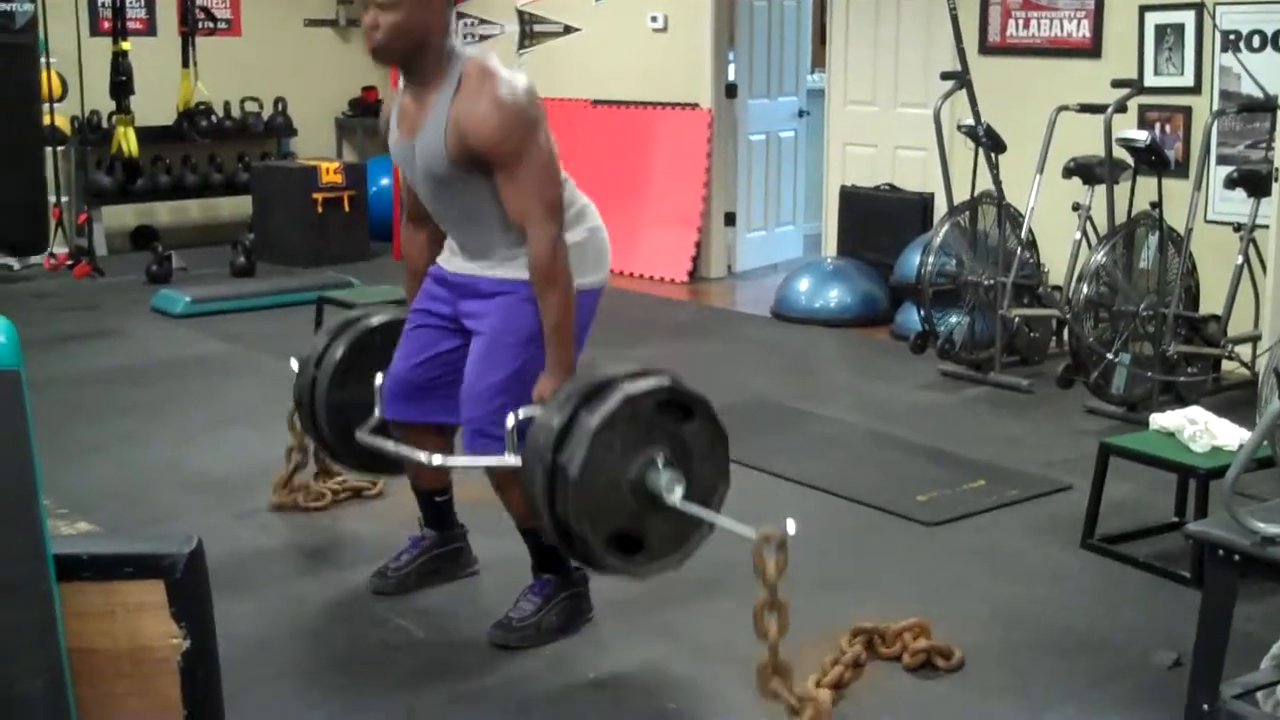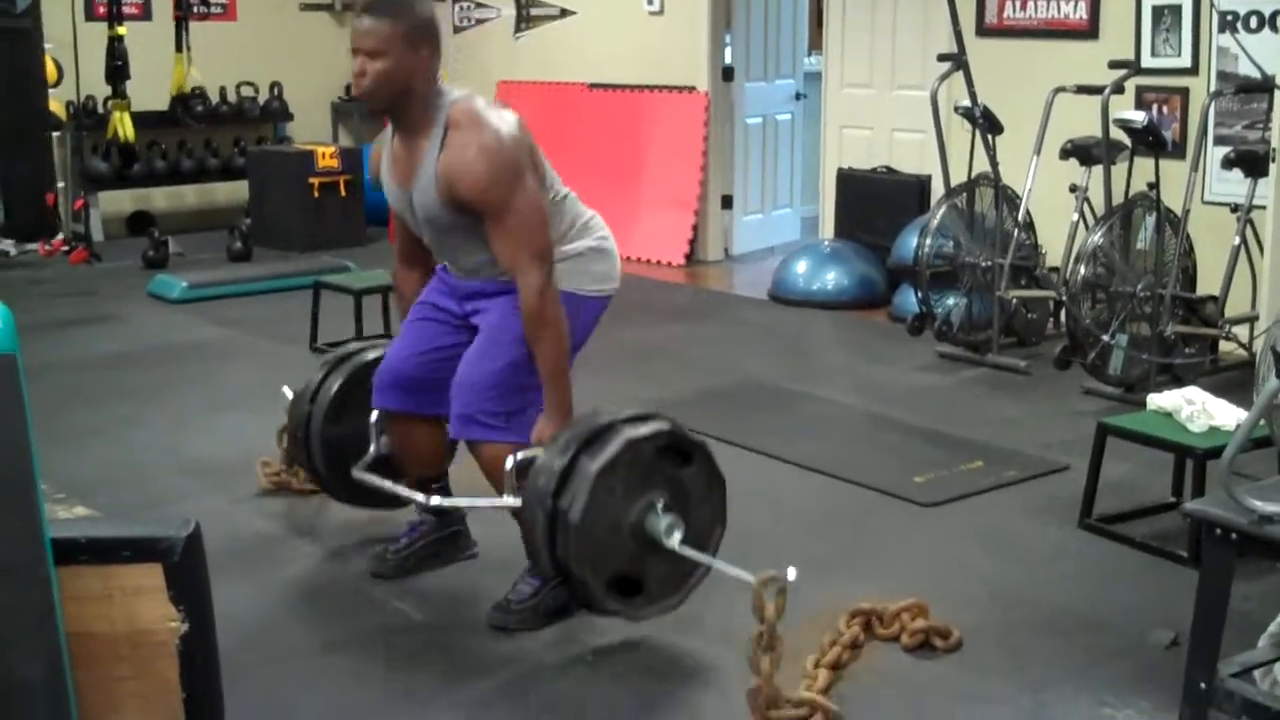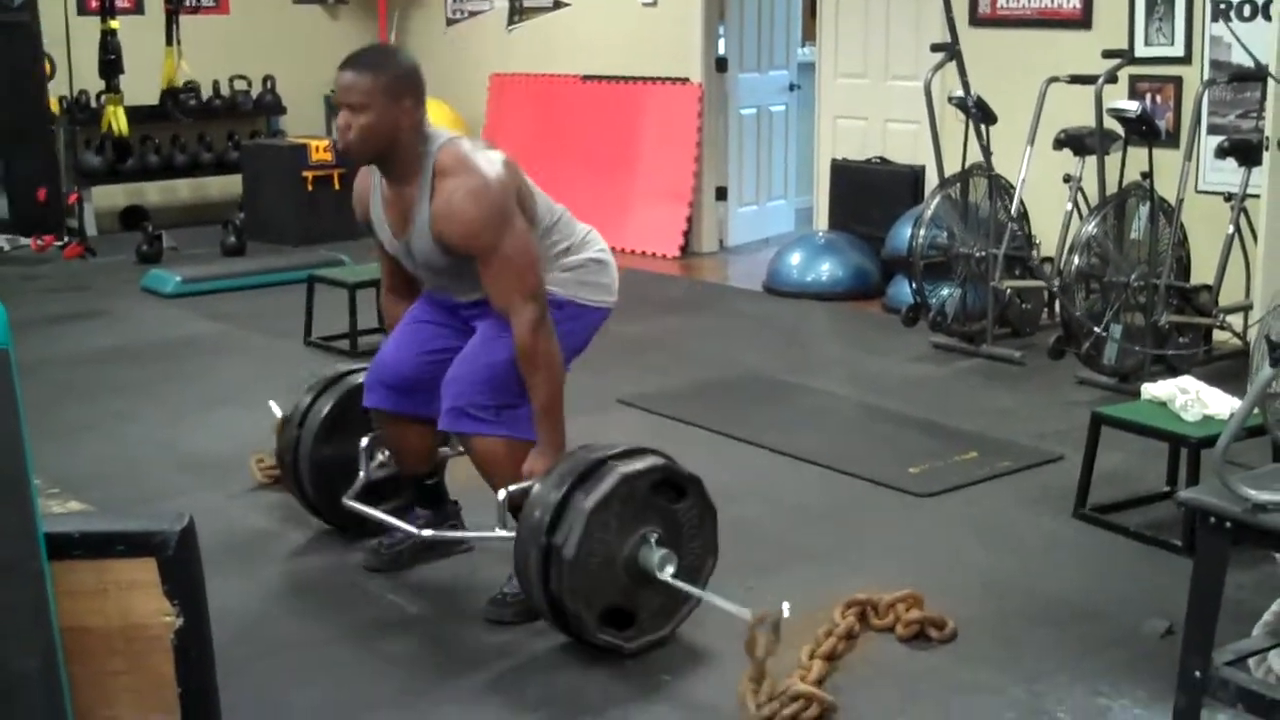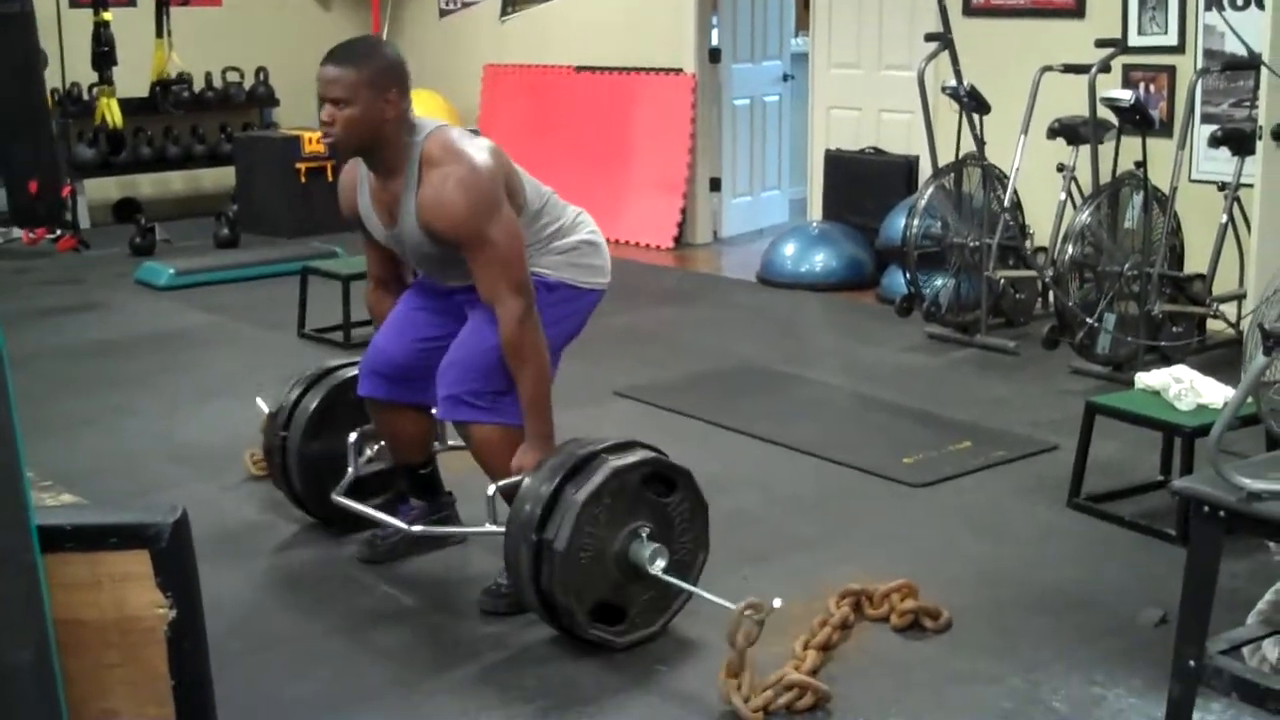
dt=0.2s
person 1, frame 1
left shoulder: (489, 101)
right shoulder: (402, 105)
left elbow: (544, 235)
right elbow: (417, 223)
left wrist: (560, 373)
right wrist: (416, 315)
left hip: (539, 273)
right hip: (463, 268)
left knee: (496, 431)
right knee: (406, 401)
left ankle: (560, 583)
right ankle: (443, 540)
person 1, frame 2
left shoulder: (479, 145)
right shoulder: (389, 147)
left elbow: (536, 280)
right elbow: (412, 260)
left wrist: (558, 417)
right wrist: (417, 338)
left hip: (565, 271)
right hip: (471, 274)
left knee: (483, 414)
right knee: (398, 389)
left ankle: (559, 568)
right ankle: (442, 524)
person 1, frame 3
left shoulder: (468, 189)
right shoulder: (370, 187)
left elbow: (528, 320)
right elbow: (398, 290)
left wrist: (550, 450)
right wrist: (408, 357)
left hip: (563, 283)
left knee: (472, 406)
right knee: (387, 387)
right ankle: (435, 519)
person 1, frame 4
left shoulder: (455, 179)
right shoulder: (355, 181)
left elbow: (514, 310)
right elbow: (385, 283)
left wrist: (539, 443)
right wrist: (398, 348)
left hip: (555, 267)
right hip: (461, 273)
left knee: (470, 393)
right knee: (384, 375)
right ankle: (430, 508)
